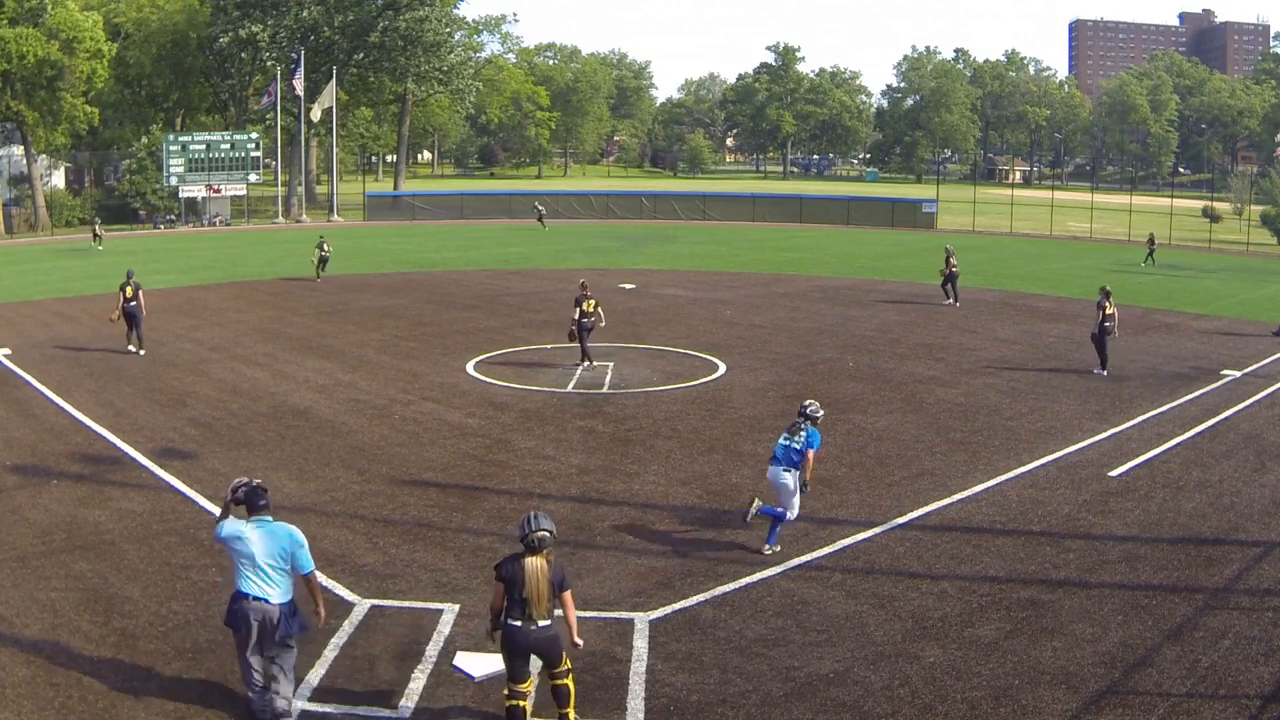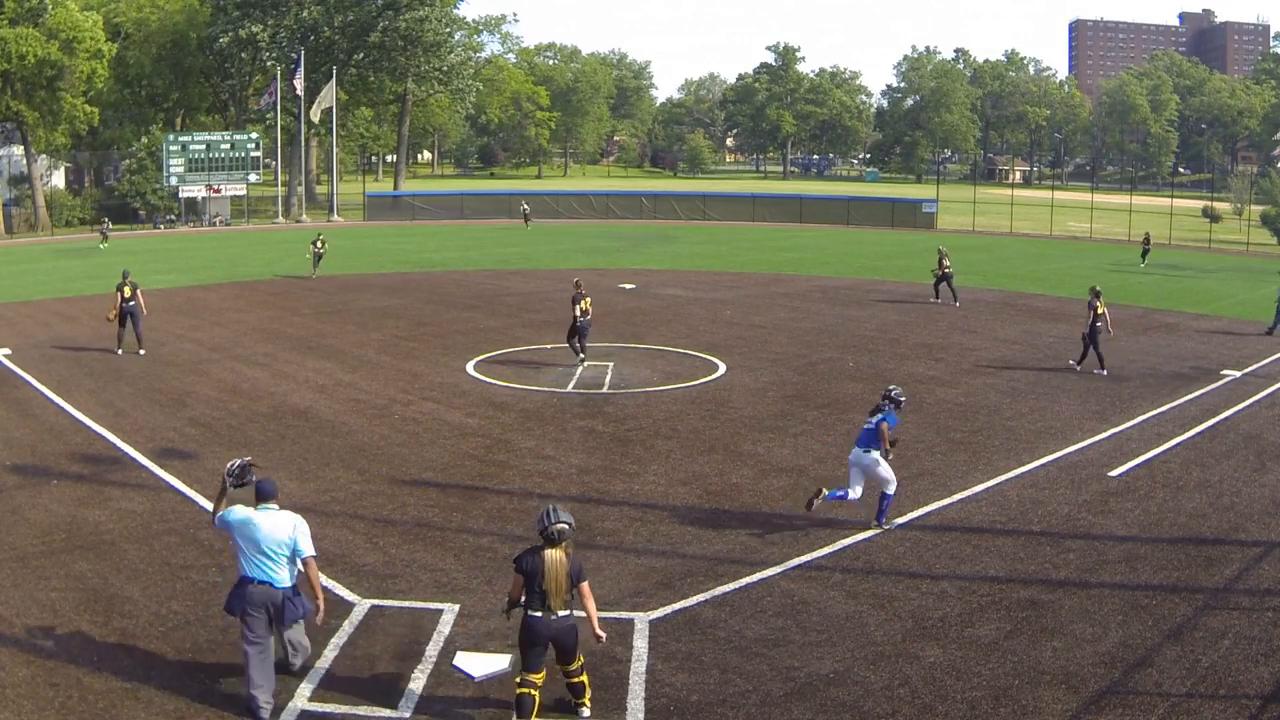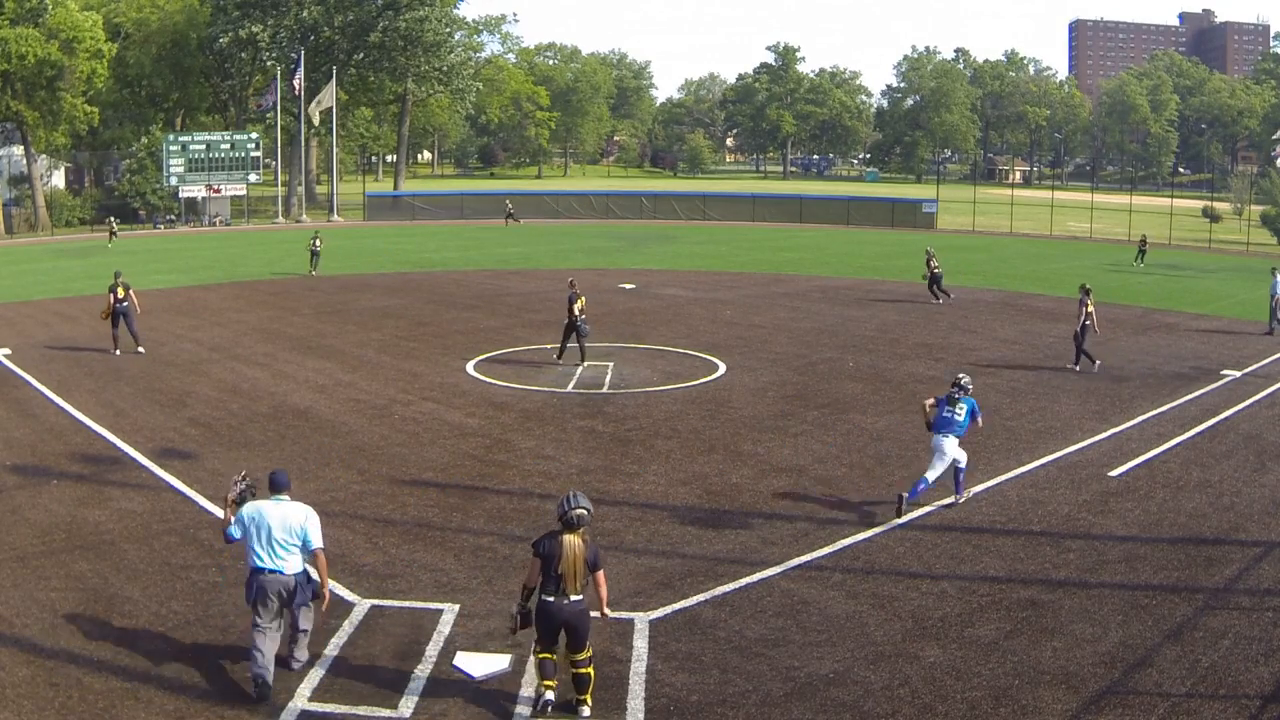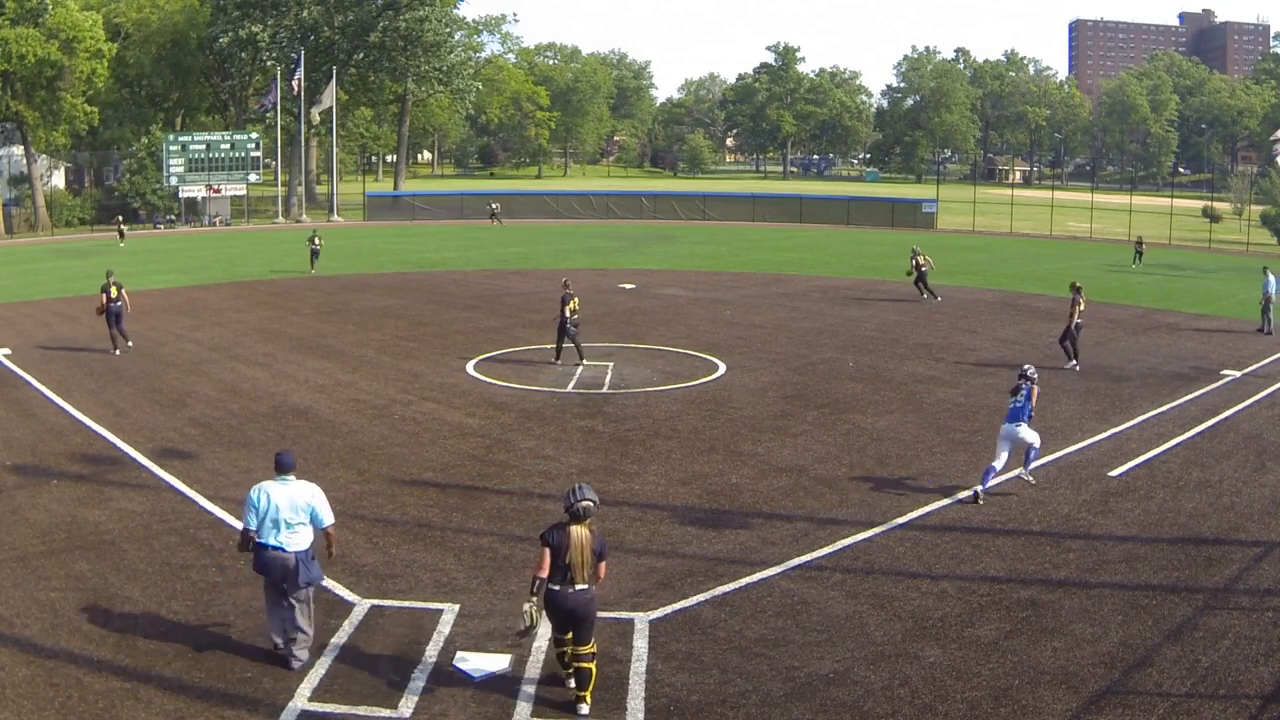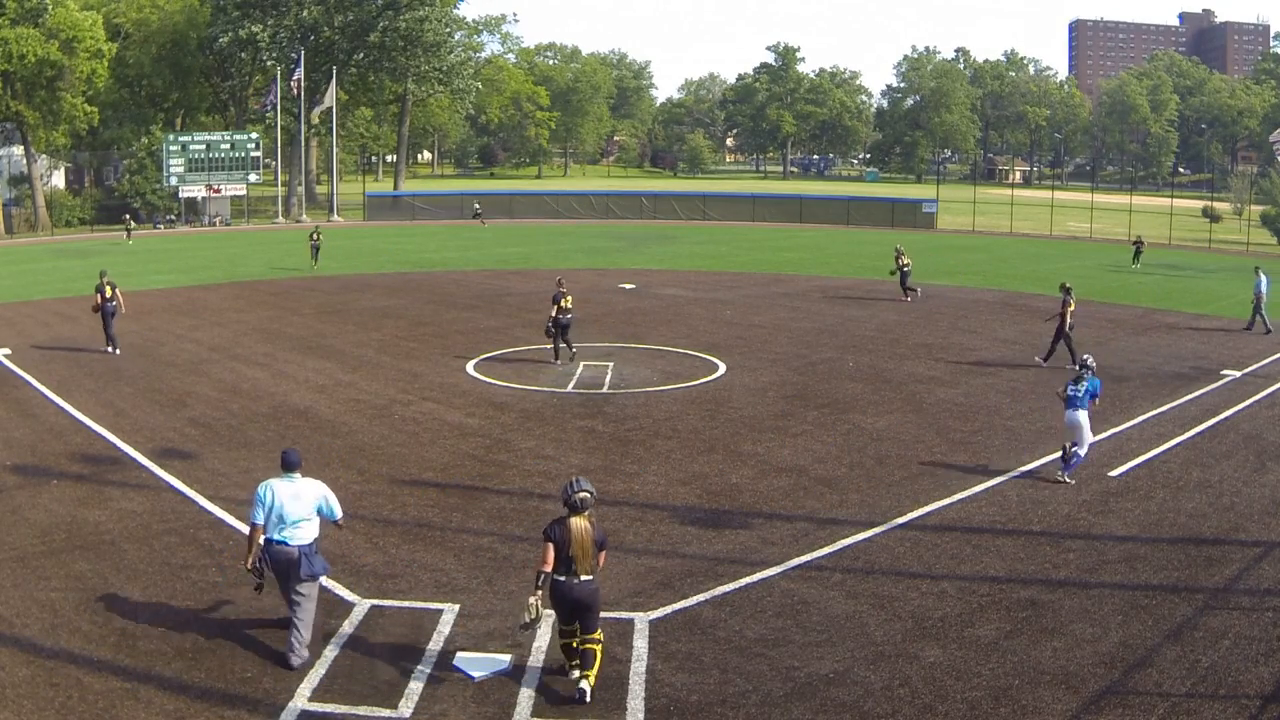
dt=0.2s
person 1, frame 1
left shoulder: (235, 531)
right shoulder: (289, 533)
left elbow: (219, 528)
right elbow: (308, 575)
left wrist: (228, 503)
right wrist: (319, 605)
left hip: (247, 607)
right hip: (280, 609)
left knee: (251, 658)
right knee: (281, 659)
person 1, frame 2
left shoulder: (239, 517)
right shoulder: (294, 521)
left elbow: (217, 518)
right elbow: (308, 561)
left wrist: (224, 488)
right wrist: (319, 597)
left hip: (251, 592)
right hip: (284, 592)
left knee: (255, 646)
right knee: (291, 631)
right ankle: (295, 660)
person 1, frame 3
left shoulder: (251, 510)
right shoulder: (305, 512)
left elbow: (229, 536)
right elbow: (317, 552)
left wrist: (229, 508)
right wrist: (325, 585)
left hip: (263, 580)
right hip: (293, 579)
left knee: (264, 628)
right knee: (301, 620)
left ankle: (261, 672)
right ankle: (297, 657)
person 1, frame 4
left shoulder: (259, 491)
right shoulder: (311, 491)
left elbow: (249, 531)
right elbow: (328, 528)
left wrist: (243, 544)
right wrist: (331, 547)
left hip: (268, 555)
right hip: (299, 557)
left knee: (275, 598)
right knee: (300, 606)
left ankle: (278, 641)
right ankle: (297, 655)
person 1, frame 5
left shoulder: (266, 488)
right shoulder: (317, 488)
left elbow: (257, 526)
right elbow: (338, 520)
left wrist: (250, 555)
right wrist: (340, 523)
left hip: (275, 550)
right hip: (303, 552)
left knee: (288, 591)
right knee: (304, 601)
right ankle: (296, 652)
person 2, frame 1
left shoulder: (508, 565)
right shoulder: (557, 569)
left elbow: (497, 603)
right elbow: (568, 606)
left wrist: (494, 624)
right wrist: (574, 636)
left hip: (514, 633)
right hip: (545, 634)
left knee: (517, 685)
right knee: (560, 672)
person 2, frame 2
left shoulder: (527, 558)
right shoulder: (573, 562)
left elbow: (515, 592)
right elbow: (586, 598)
left wrist: (509, 606)
right wrist: (596, 628)
left hip: (534, 624)
right hip: (564, 624)
left knee: (530, 675)
right knee: (572, 665)
person 2, frame 3
left shoulder: (546, 542)
right shoulder: (590, 548)
left elbow: (532, 578)
right elbow: (600, 584)
left wrist: (523, 602)
right wrist: (604, 607)
left hip: (547, 608)
right hip: (577, 609)
left knee: (545, 649)
right knee: (580, 656)
left ankle: (548, 691)
person 2, frame 4
left shoulder: (553, 533)
right shoulder: (597, 539)
left elbow: (542, 570)
right elbow: (600, 573)
left wrist: (532, 598)
left hip: (555, 597)
right hip: (583, 598)
left knee: (561, 636)
right knee: (584, 649)
left ankle: (568, 676)
right ankle: (582, 700)
person 2, frame 5
left shoulder: (555, 528)
right shoulder: (597, 530)
left elbow: (547, 564)
right elbow: (600, 562)
left wrist: (537, 593)
left hip: (561, 588)
right hip: (588, 589)
left knee: (567, 628)
right knee: (590, 636)
left ankle: (573, 666)
right ankle: (585, 681)
